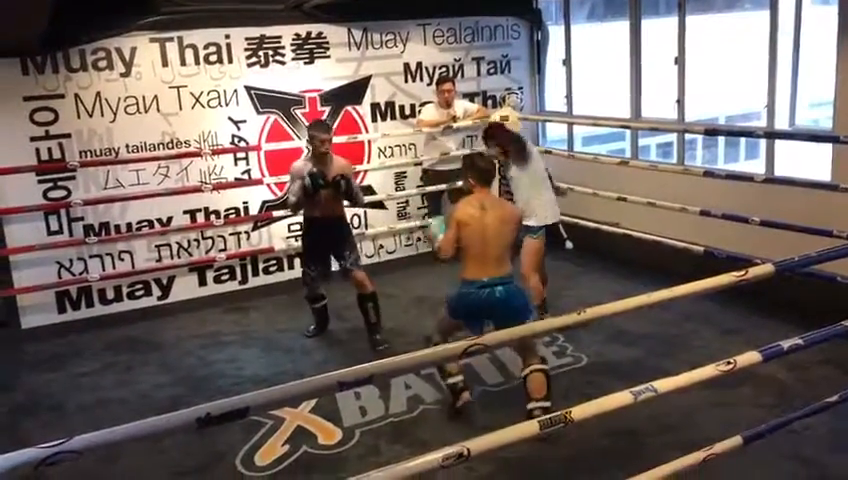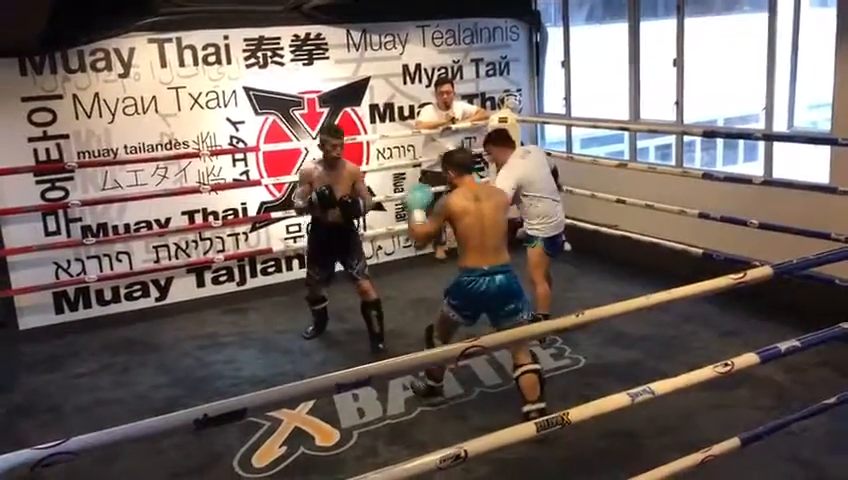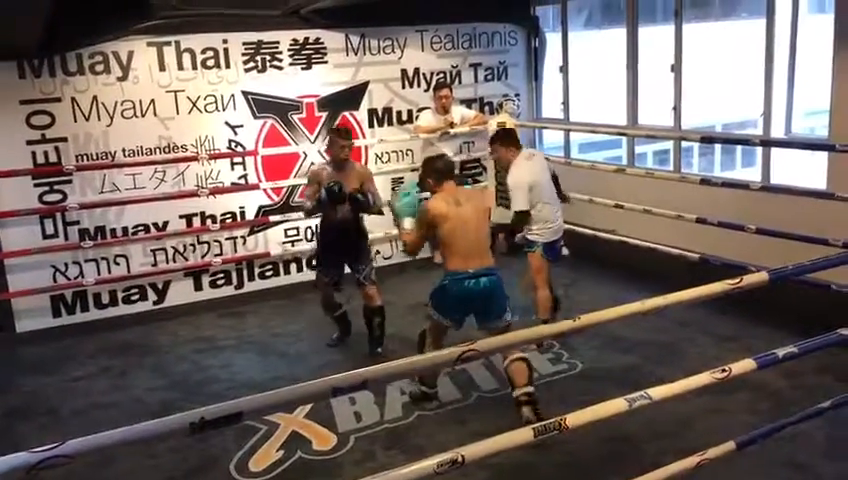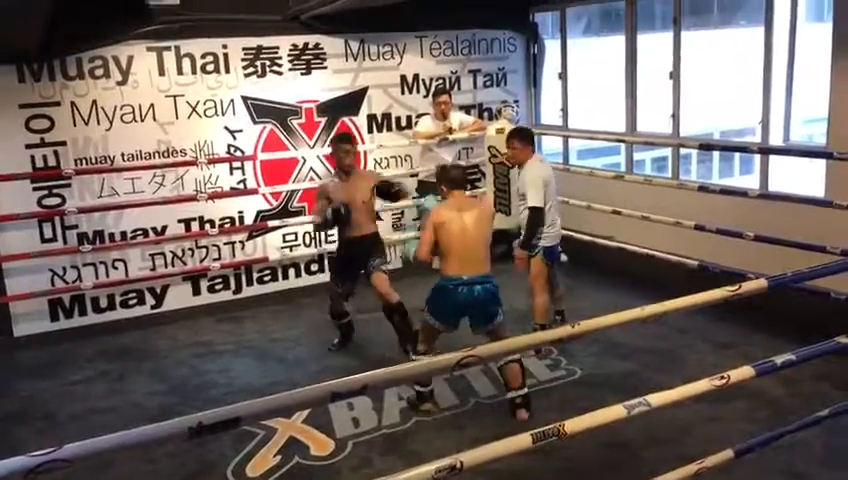
dt=0.2s
person 1, frame 1
left shoulder: (460, 210)
right shoulder: (513, 211)
left elbow: (445, 253)
left wrist: (437, 235)
left hip: (472, 292)
right hip: (506, 290)
left knee: (440, 337)
right knee: (529, 353)
left ankle: (458, 390)
right ankle: (540, 412)
person 1, frame 2
left shoulder: (450, 201)
right shoulder: (501, 196)
left elbow: (419, 236)
left wrist: (416, 208)
left hip: (471, 281)
right hip: (505, 279)
left knee: (440, 334)
right knee: (521, 349)
left ankle: (432, 386)
right ankle: (536, 413)
person 1, frame 3
left shoulder: (431, 206)
right shoulder: (484, 198)
left elbow: (410, 247)
left wrist: (404, 215)
left hip: (456, 284)
right hip: (489, 281)
left knee: (432, 340)
left ankle: (427, 392)
right ankle: (527, 404)
person 1, frame 4
left shoulder: (437, 213)
right shoulder: (487, 205)
left elbow: (423, 256)
left hip: (451, 289)
right hip: (485, 288)
left knee: (425, 339)
right knee: (502, 343)
left ankle: (423, 397)
right ankle: (521, 404)
person 2, frame 1
left shoulder: (343, 166)
right shoulder: (299, 168)
left elbow: (360, 201)
right elbow: (293, 206)
left wrist: (349, 190)
right wrist: (307, 189)
left hip: (338, 226)
right hip: (313, 228)
left knee: (360, 278)
right knee: (312, 283)
left ankle: (374, 332)
right ankle: (321, 321)
person 2, frame 2
left shoulder: (353, 171)
right shoulder: (308, 172)
left elbow: (368, 202)
right elbow: (298, 207)
left wrist: (358, 206)
right wrist: (314, 201)
left hip: (346, 231)
right hip: (320, 232)
left knee: (364, 286)
right knee: (314, 285)
left ankle: (377, 340)
right ankle: (319, 323)
person 2, frame 3
left shoulder: (362, 172)
right shoulder: (317, 174)
left elbow: (378, 204)
right elbow: (307, 209)
left wrist: (366, 203)
right wrist: (323, 199)
left hip: (355, 234)
right hip: (329, 235)
left knee: (370, 291)
right knee: (326, 290)
left ankle: (377, 343)
right ankle: (343, 328)
person 2, frame 4
left shoulder: (369, 178)
right shoulder: (327, 187)
left elbow: (402, 194)
right elbow: (318, 224)
left wrist: (394, 189)
right wrist: (330, 217)
left hip: (371, 243)
right hip: (346, 247)
left knee: (382, 288)
right knee: (335, 302)
left ankle: (410, 341)
right ankle: (347, 334)
person 3, frame 1
left shoulder: (518, 151)
right shoulder: (520, 153)
left elbow: (516, 141)
right elbow: (544, 171)
right wrist: (553, 187)
left hip: (539, 218)
right hip: (534, 217)
left knee: (528, 270)
right knee: (536, 266)
left ankle: (538, 318)
right ankle: (541, 309)
person 3, frame 2
left shoulder: (509, 173)
right shoulder: (534, 151)
right elbow: (552, 169)
right wrist: (556, 186)
left hip: (541, 227)
right hip: (554, 219)
left knee: (537, 278)
right knee: (541, 273)
right ankle: (542, 317)
person 3, frame 3
left shoulder: (517, 177)
right shoulder: (535, 155)
left elbow: (521, 216)
right elbow: (552, 176)
right wrist: (559, 194)
left hip: (540, 232)
right hip: (552, 224)
left knee: (539, 282)
right knee: (542, 276)
right ankle: (552, 305)
person 3, frame 4
left shoulder: (531, 174)
right shoulder: (538, 163)
left elbow: (536, 212)
left wrist: (523, 247)
left hip: (542, 237)
right hip: (548, 233)
left knee: (538, 287)
right knee: (550, 280)
right ankle: (559, 318)
person 4, frame 1
left shoulder: (461, 105)
right shoulder: (429, 108)
left elbow: (484, 112)
right elbow: (420, 125)
left wrist: (464, 121)
right wrist: (445, 120)
left hip: (455, 167)
right hip: (433, 168)
right knee: (434, 210)
person 4, frame 2
left shoulder: (460, 107)
right shoulder: (428, 110)
left elbow: (484, 114)
right elbow: (419, 126)
left wrist: (463, 122)
right wrist: (444, 121)
right hip: (431, 169)
right ankle: (438, 246)
person 4, frame 3
left shoulder: (459, 111)
right shoulder: (426, 115)
left elbow: (482, 119)
right elbow: (417, 131)
left wrist: (461, 127)
right wrist: (442, 126)
right ankle: (436, 250)
person 4, frame 4
left shoulder: (458, 117)
right shoulder: (425, 120)
left elbow: (481, 125)
right elbow: (417, 136)
left wrist: (460, 133)
right wrist: (441, 132)
right hip: (428, 179)
